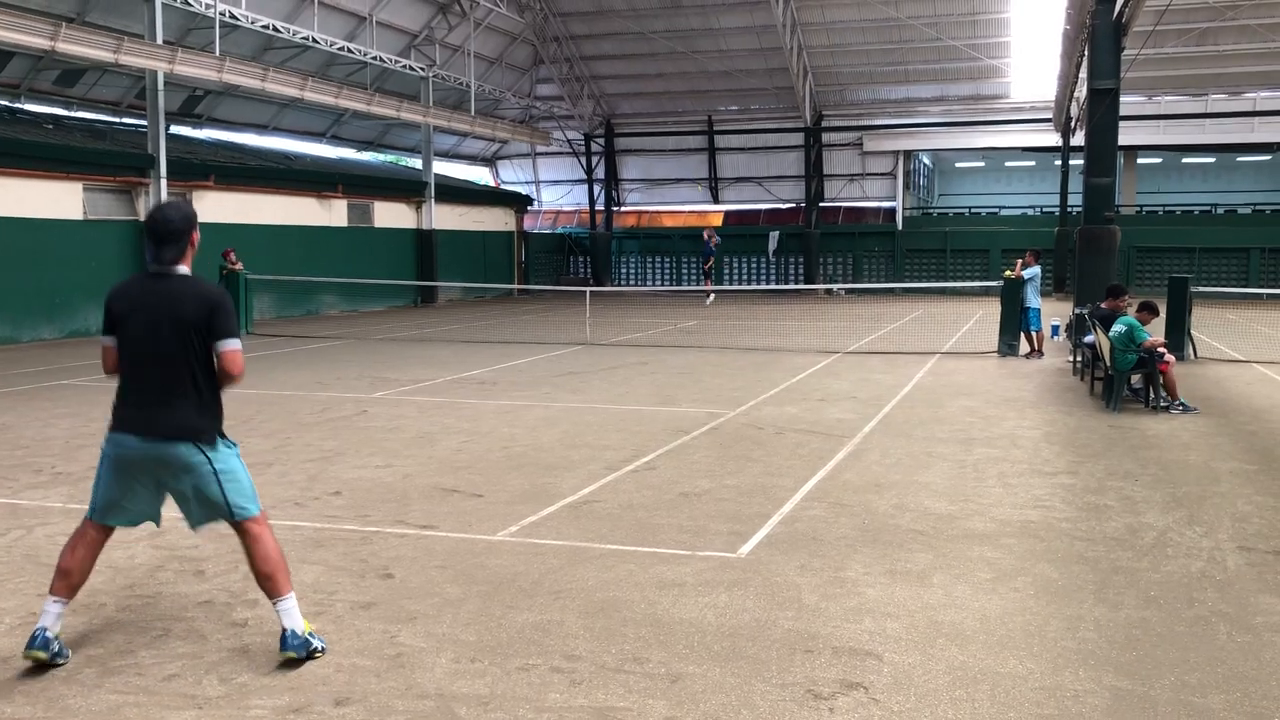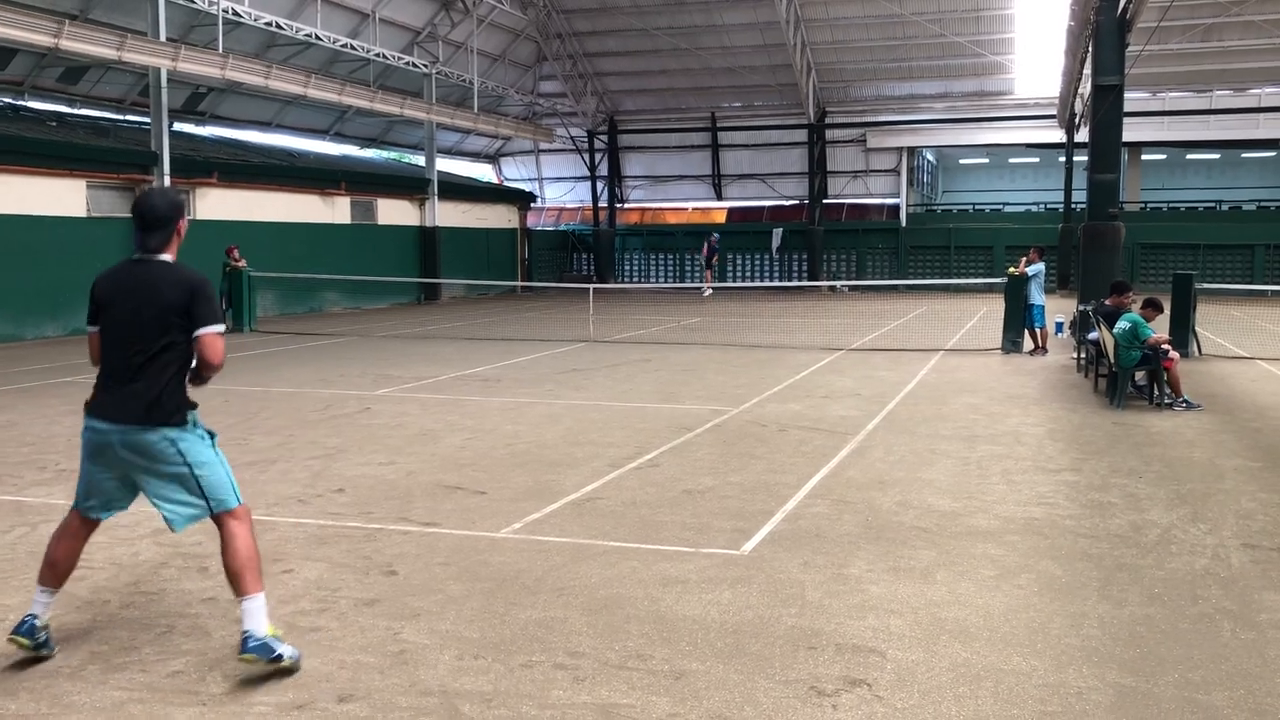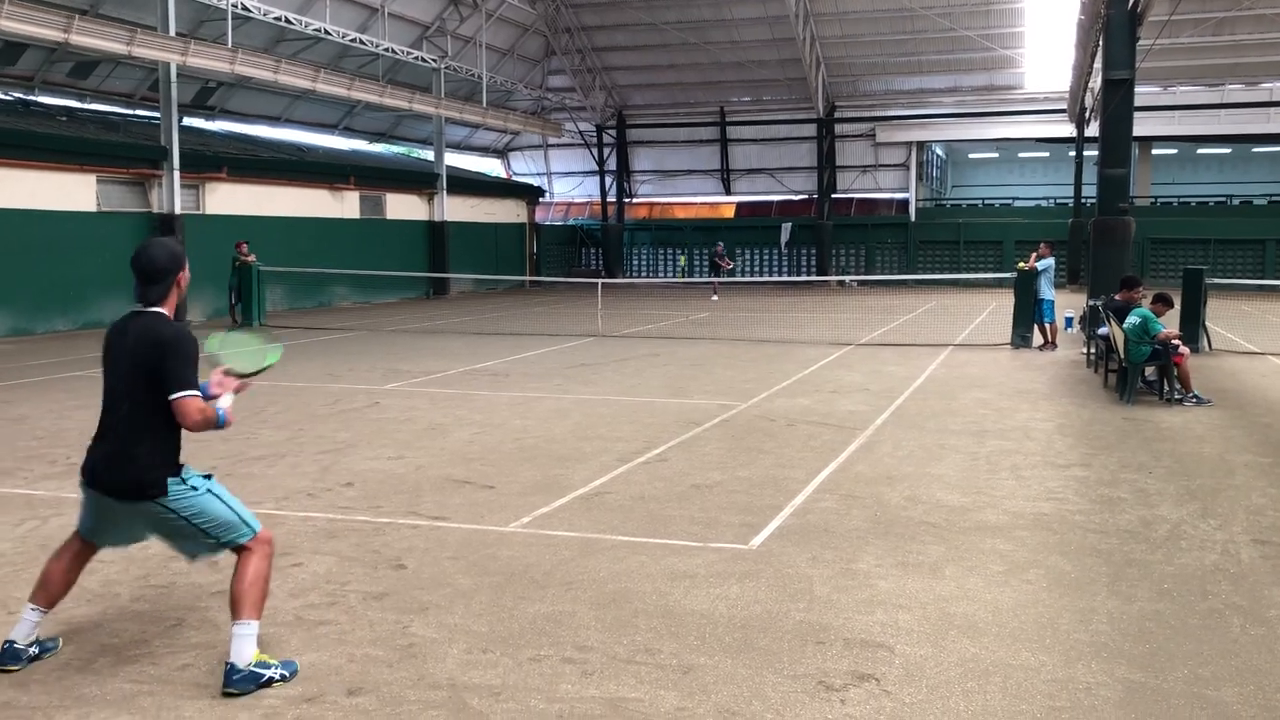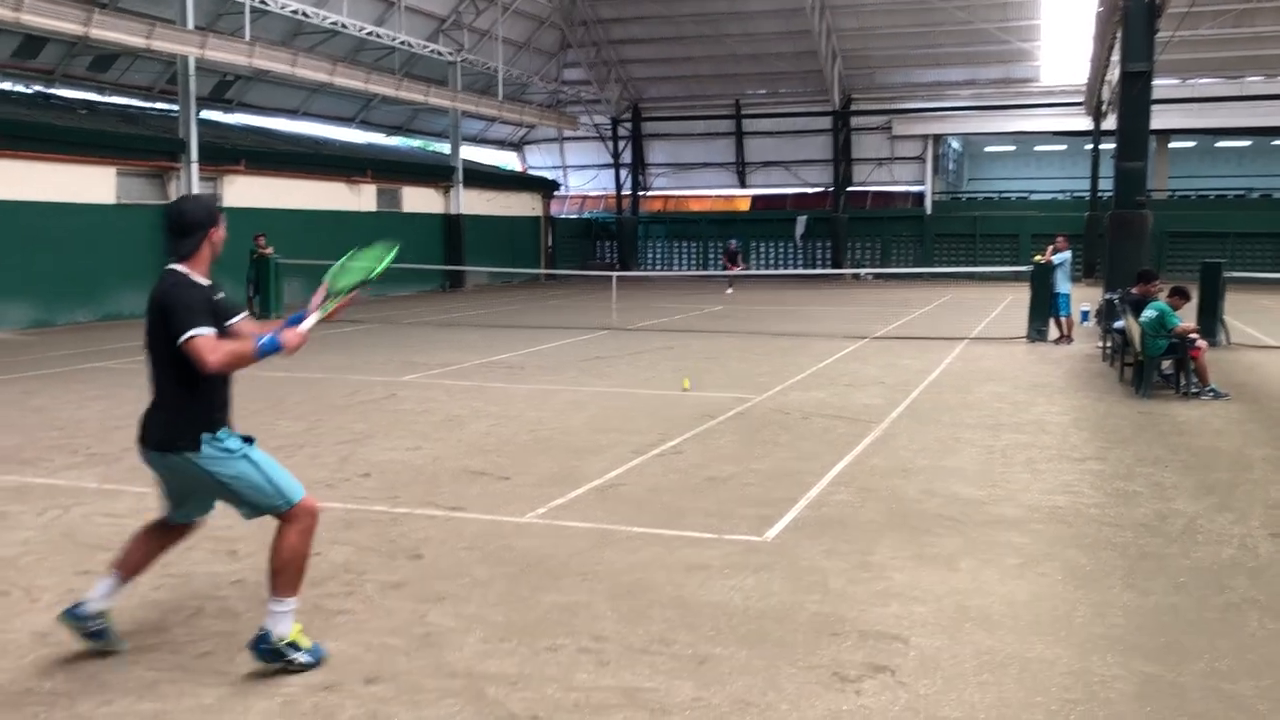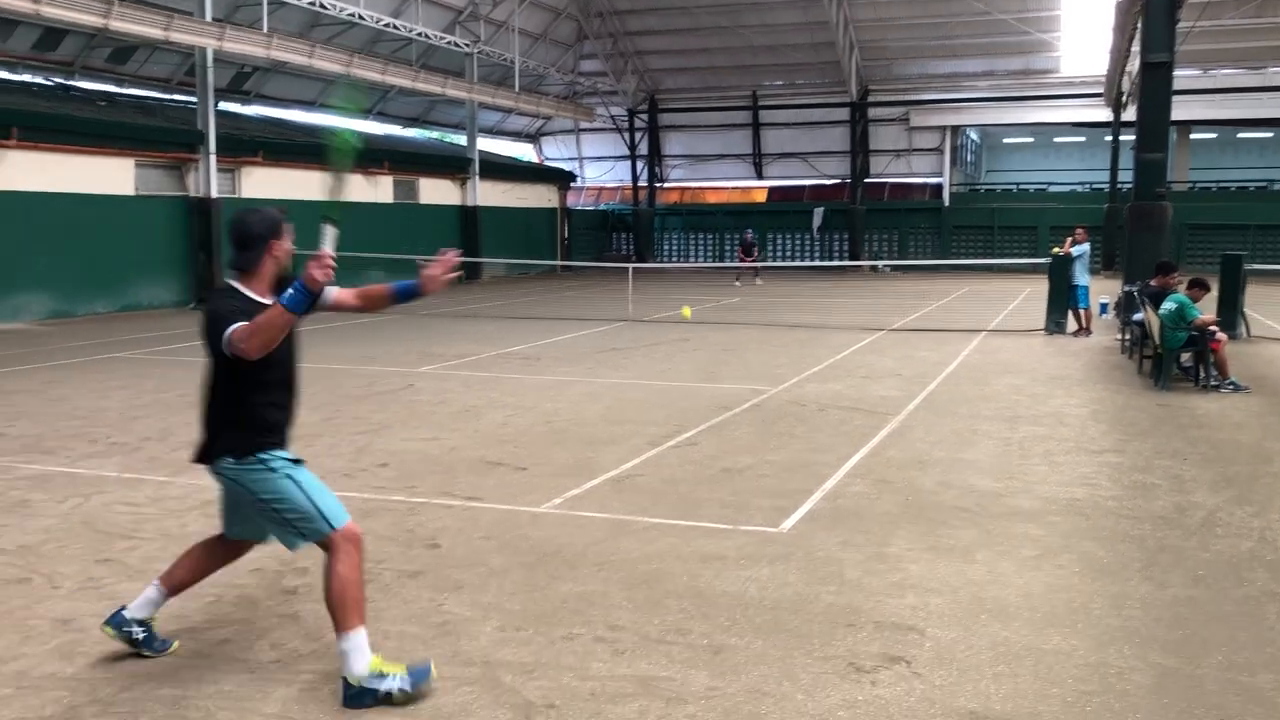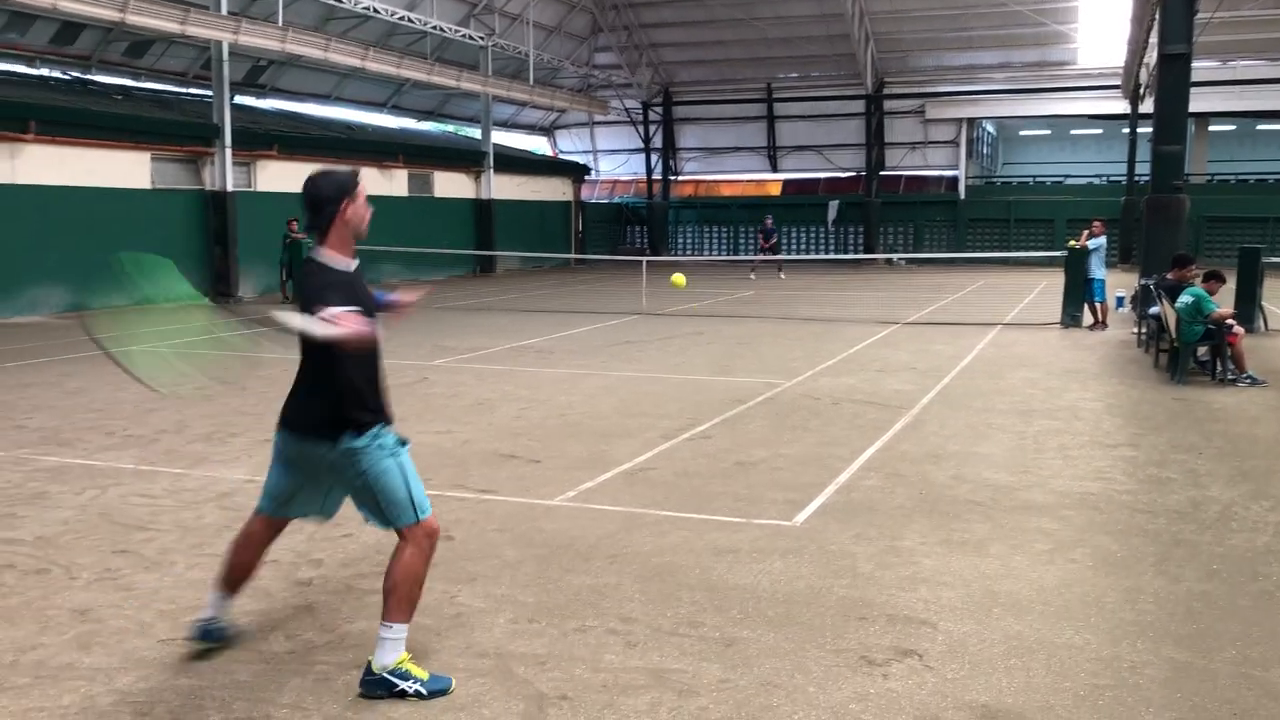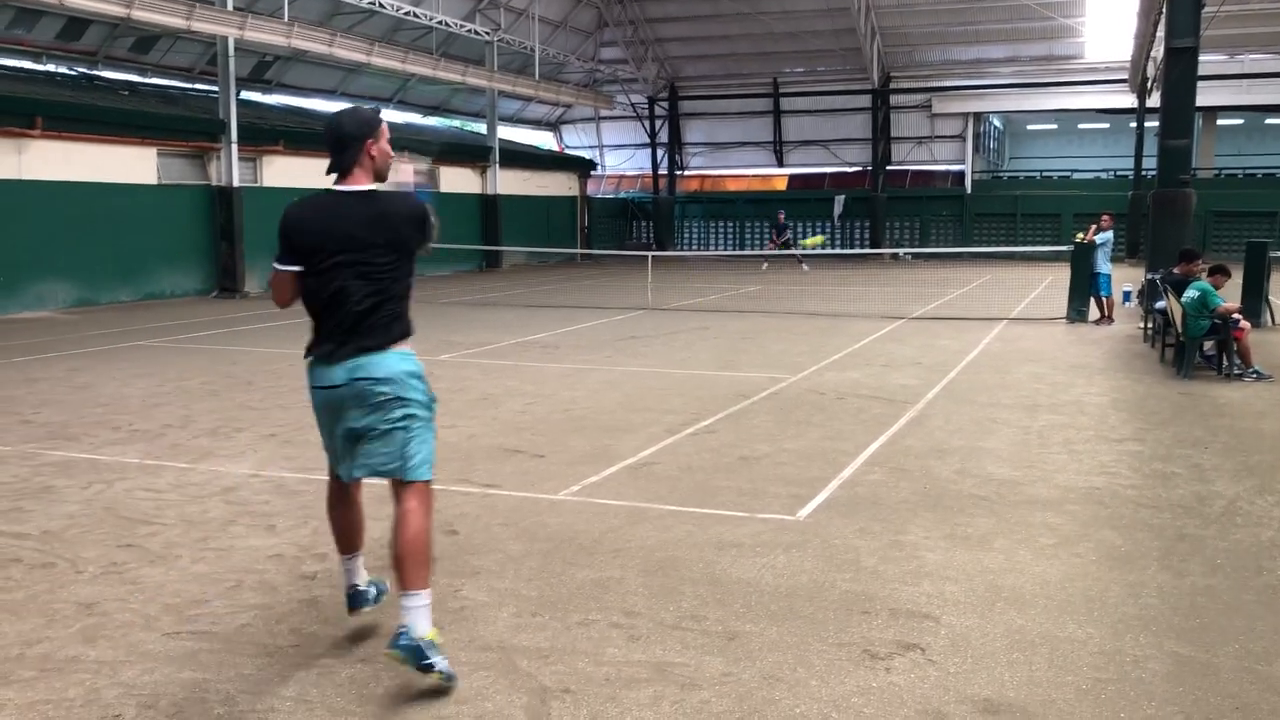
dt=0.2s
person 1, frame 1
left shoulder: (120, 295)
right shoulder: (211, 298)
left elbow: (110, 365)
right elbow: (233, 370)
left hip: (128, 437)
right hip: (191, 439)
left knee: (94, 527)
right knee: (253, 525)
left ankle: (46, 633)
right ankle: (295, 632)
person 1, frame 2
left shoulder: (106, 282)
right shoulder: (193, 284)
left elbow: (96, 354)
right elbow: (214, 357)
right wrist: (193, 374)
left hip: (104, 423)
right hip: (163, 426)
left knee: (82, 518)
right knee: (235, 519)
left ankle: (32, 623)
right ankle: (258, 635)
person 1, frame 3
left shoulder: (121, 332)
right shoulder: (174, 337)
right elbow: (189, 416)
left wrist: (206, 388)
right wrist: (220, 414)
left hip: (104, 479)
right hip: (153, 484)
left knee: (82, 542)
right knee: (256, 542)
right ankle: (243, 662)
person 1, frame 4
left shoulder: (201, 290)
right shoulder: (176, 294)
left elbow: (247, 333)
right elbow: (212, 359)
left wrist: (302, 319)
right wrist: (278, 344)
left hip: (182, 437)
right hip: (197, 440)
left knee: (179, 520)
right knee: (302, 511)
left ankle: (90, 610)
right ankle: (278, 633)
person 1, frame 5
left shoulder: (289, 291)
right shoulder: (223, 305)
left elbow: (354, 299)
right elbow: (253, 344)
left wrist: (417, 285)
right wrist: (300, 293)
left hip: (258, 453)
right hip: (246, 457)
left knee: (234, 539)
right knee: (344, 538)
left ankle: (133, 617)
right ankle: (362, 673)
person 1, frame 6
left shoulder: (339, 268)
right shoulder: (323, 281)
right elbow: (337, 322)
left wrist: (384, 301)
right wrist: (345, 328)
left hip: (297, 426)
right hip: (354, 434)
left knee: (267, 520)
right knee: (421, 531)
left ankle: (212, 621)
right ankle: (387, 664)
person 1, frame 7
left shoulder: (299, 215)
right shoulder: (405, 208)
left elbow: (282, 295)
right elbow: (427, 233)
left hip: (328, 370)
right hip: (388, 367)
left knee: (343, 478)
right knee: (413, 492)
left ankle: (357, 584)
right ankle: (416, 630)
